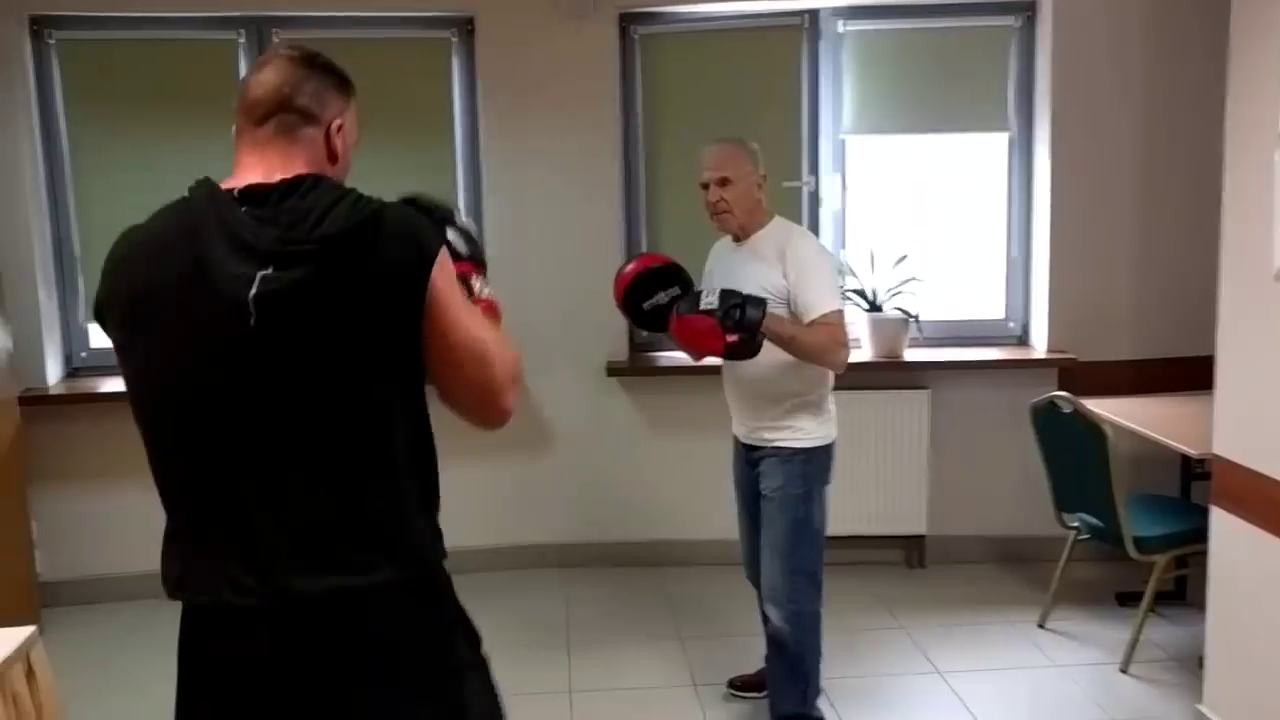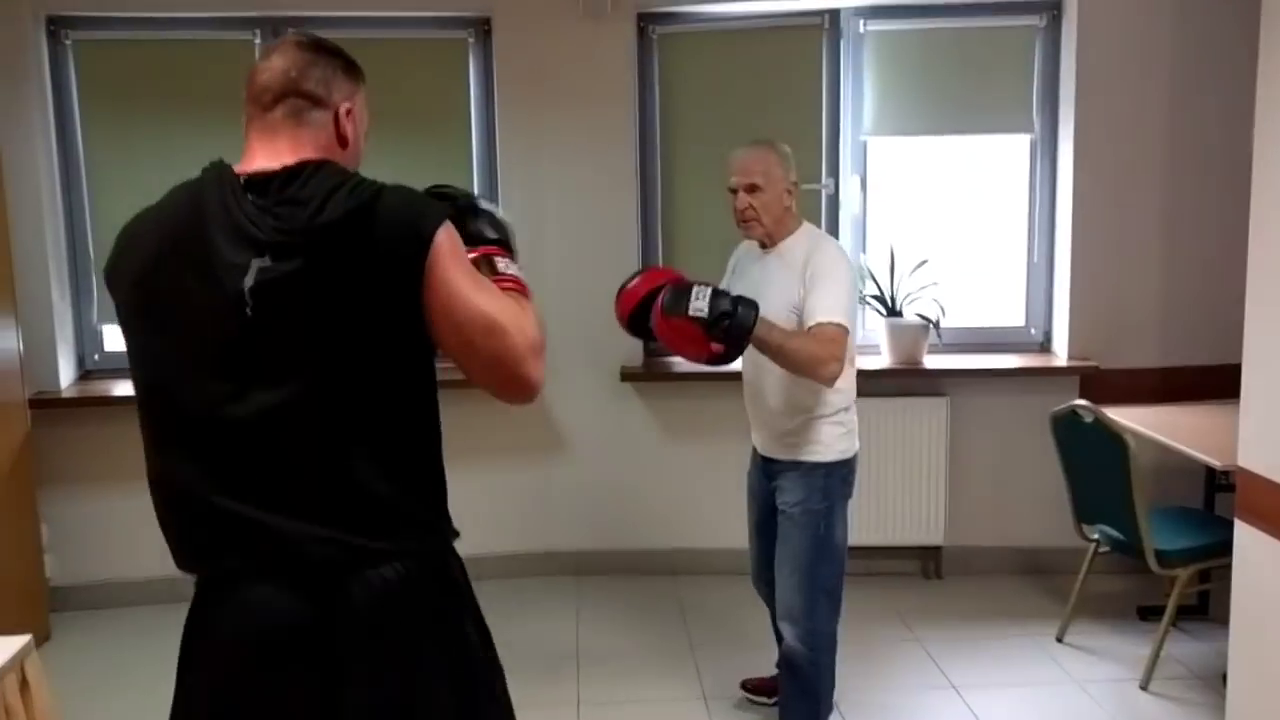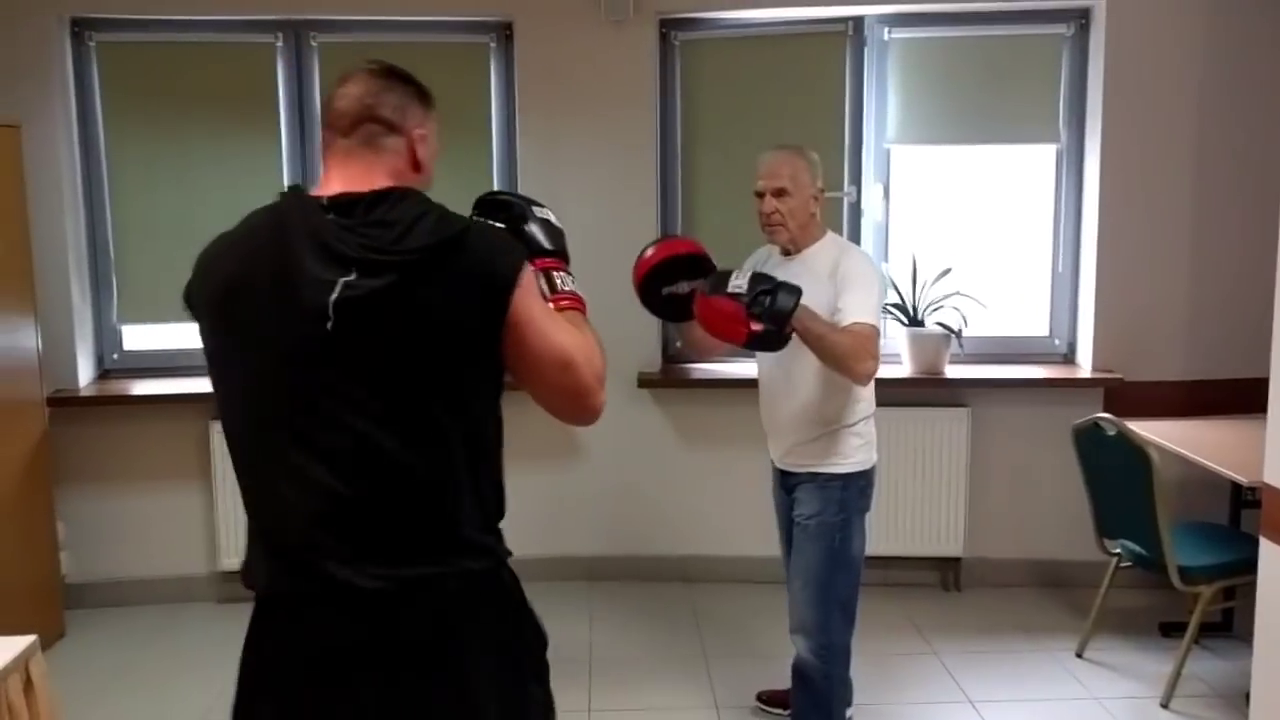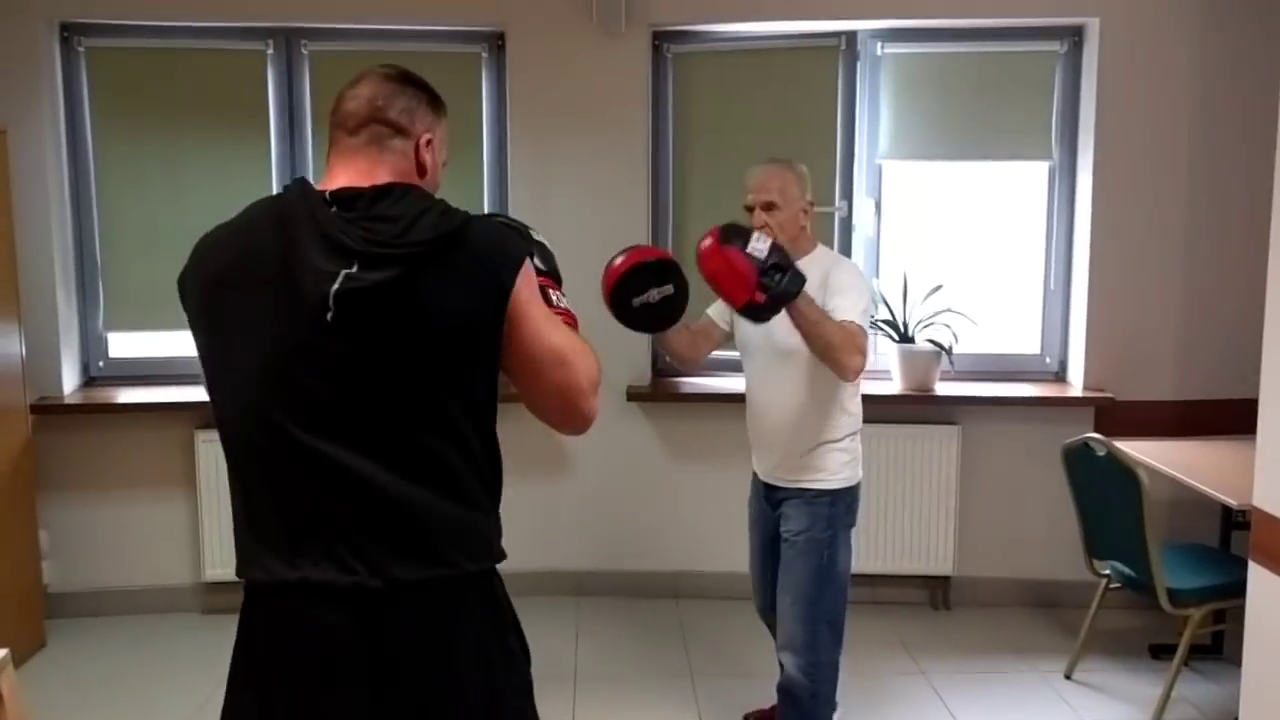
dt=0.2s
person 1, frame 1
left shoulder: (139, 261)
right shoulder: (397, 245)
right elbow: (493, 400)
right wrist: (455, 279)
left hip: (230, 626)
right hip: (385, 616)
person 1, frame 2
left shoulder: (146, 244)
right shoulder: (402, 227)
right elbow: (520, 371)
right wrist: (493, 258)
left hip: (242, 608)
right hip: (398, 597)
person 1, frame 3
left shoulder: (227, 264)
right shoulder: (480, 257)
right elbow: (582, 396)
right wrist: (550, 269)
left hip: (303, 624)
right hip: (457, 615)
person 1, frame 4
left shoulder: (221, 259)
right shoulder: (482, 254)
right elbow: (575, 406)
right wrist: (543, 283)
left hip: (292, 623)
right hip: (446, 617)
person 2, frame 1
left shoulder: (799, 250)
right shoulder: (720, 254)
left elbow: (835, 351)
left wrist: (763, 320)
left hip: (796, 445)
right hip: (748, 441)
left knee: (787, 584)
right knee: (763, 572)
right ankle: (785, 669)
person 2, frame 2
left shoulder: (824, 259)
right shoulder: (743, 257)
left elbow: (826, 363)
left wrist: (749, 325)
left hip: (816, 458)
right hip: (768, 452)
left knee: (804, 598)
right knee: (769, 578)
person 2, frame 3
left shoulder: (851, 266)
right shoulder: (762, 263)
left elbow: (861, 362)
right elbow: (711, 342)
left wrist: (794, 311)
left hip: (835, 470)
right hip: (788, 463)
left knee: (817, 612)
right knee: (806, 599)
person 2, frame 4
left shoulder: (840, 277)
left elbow: (849, 361)
right elbow: (692, 350)
left wrist: (790, 294)
left hip: (821, 485)
right hip: (768, 478)
left knee: (805, 628)
right knee: (774, 610)
